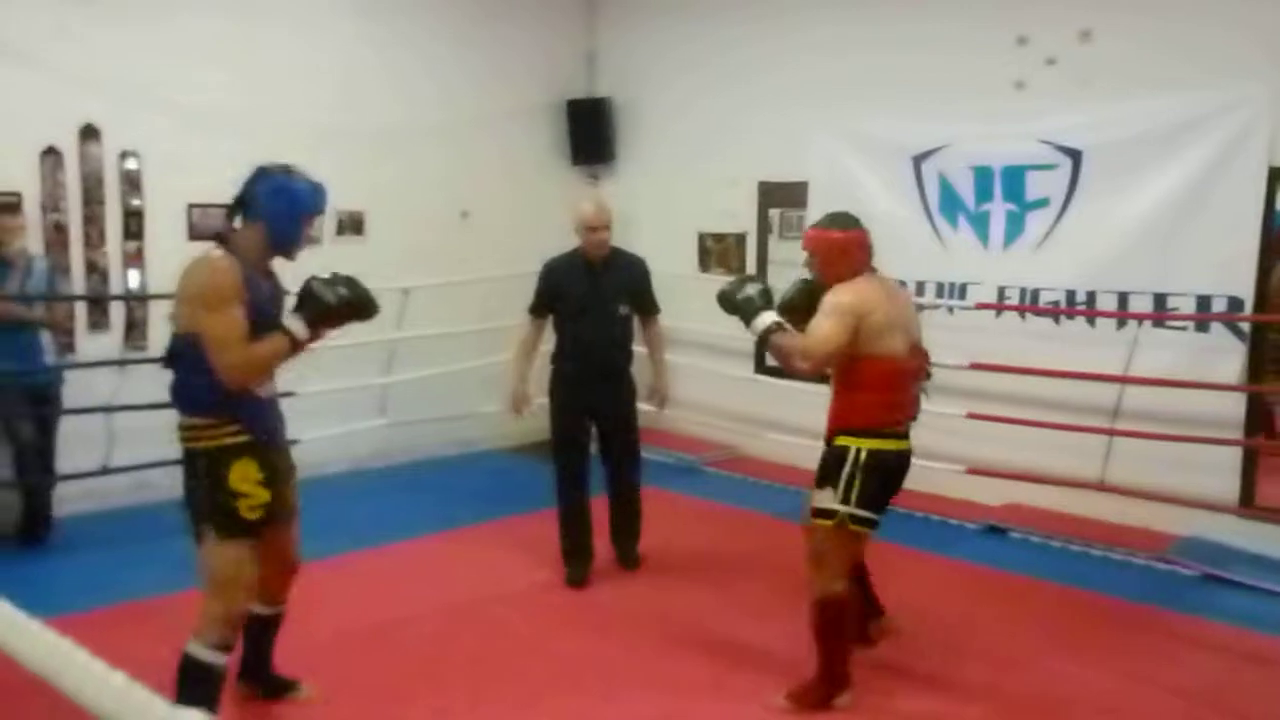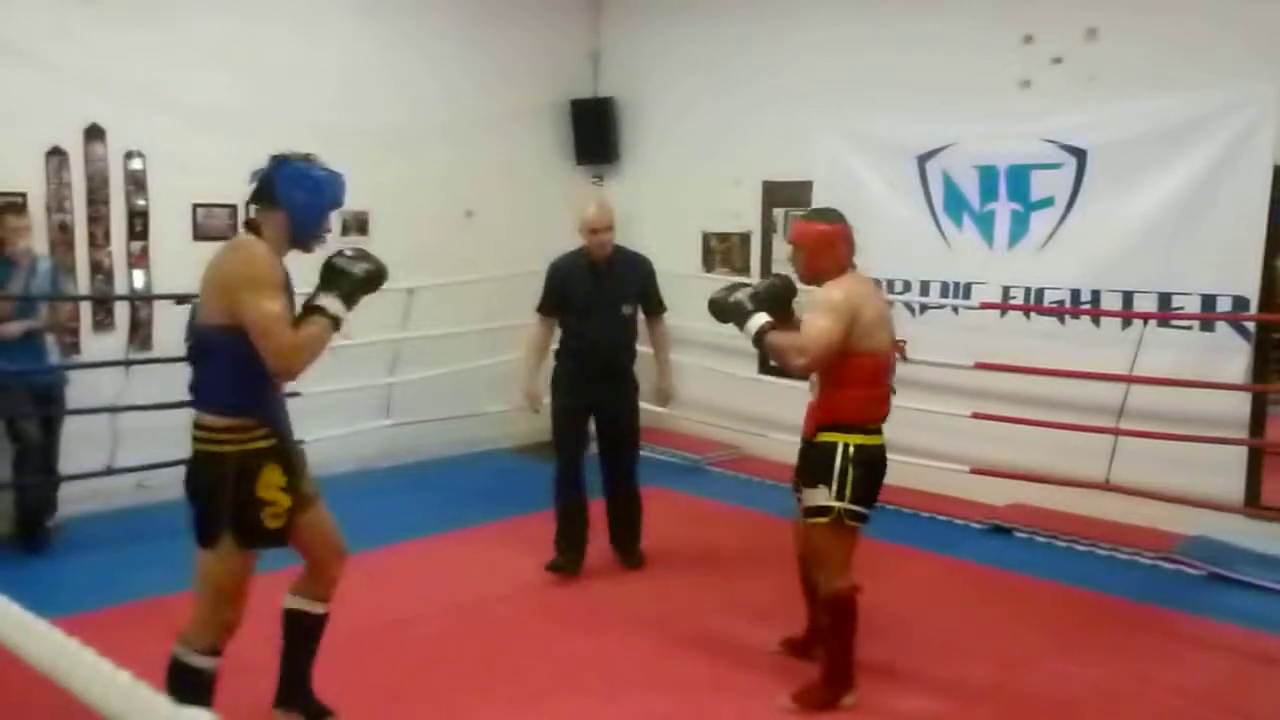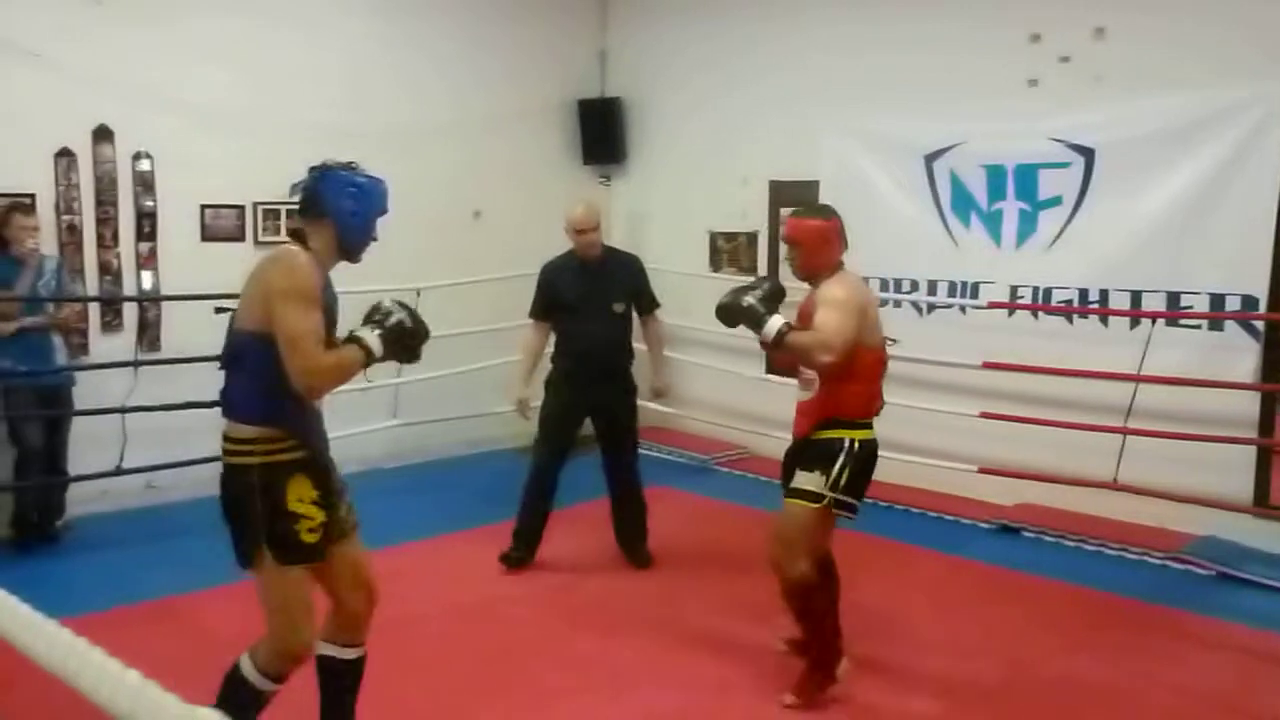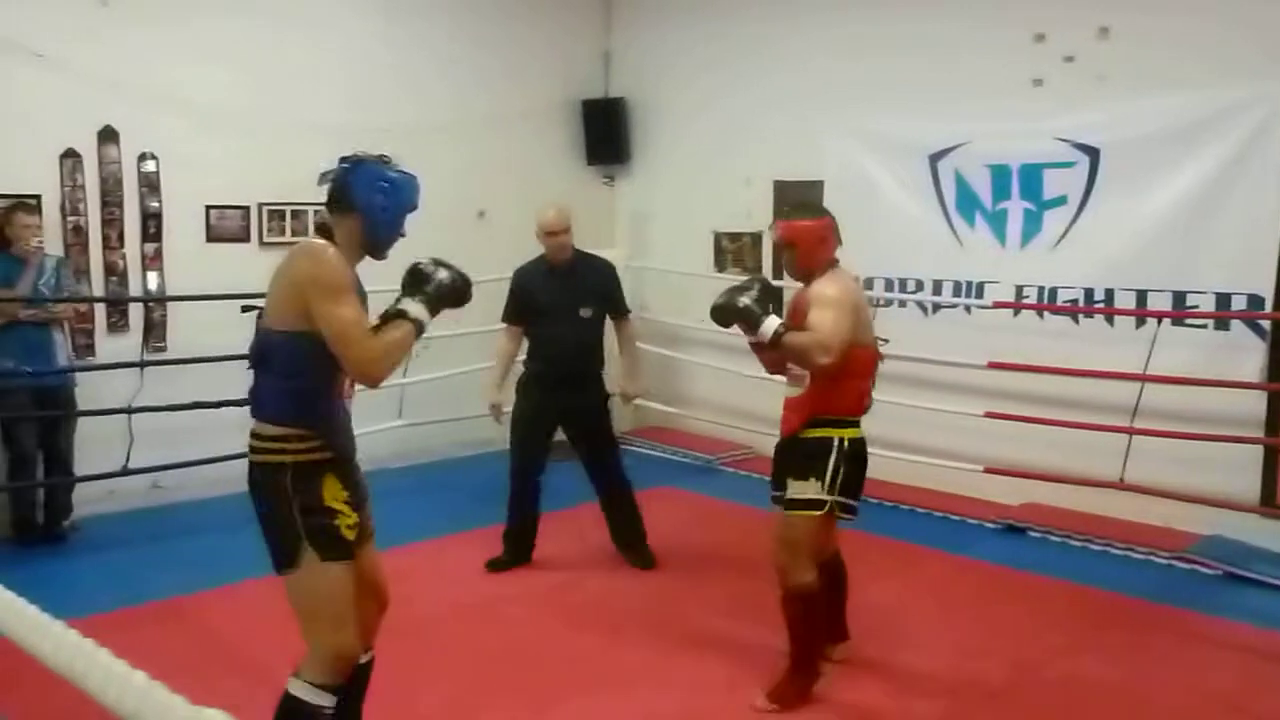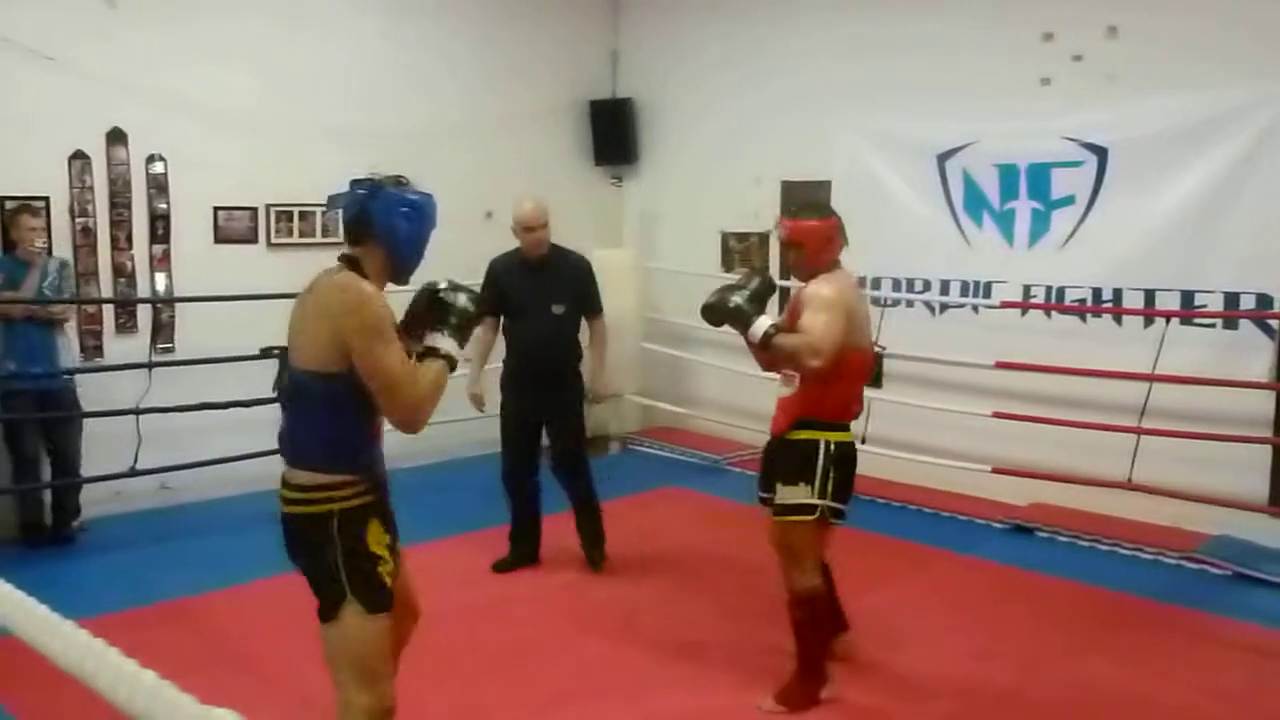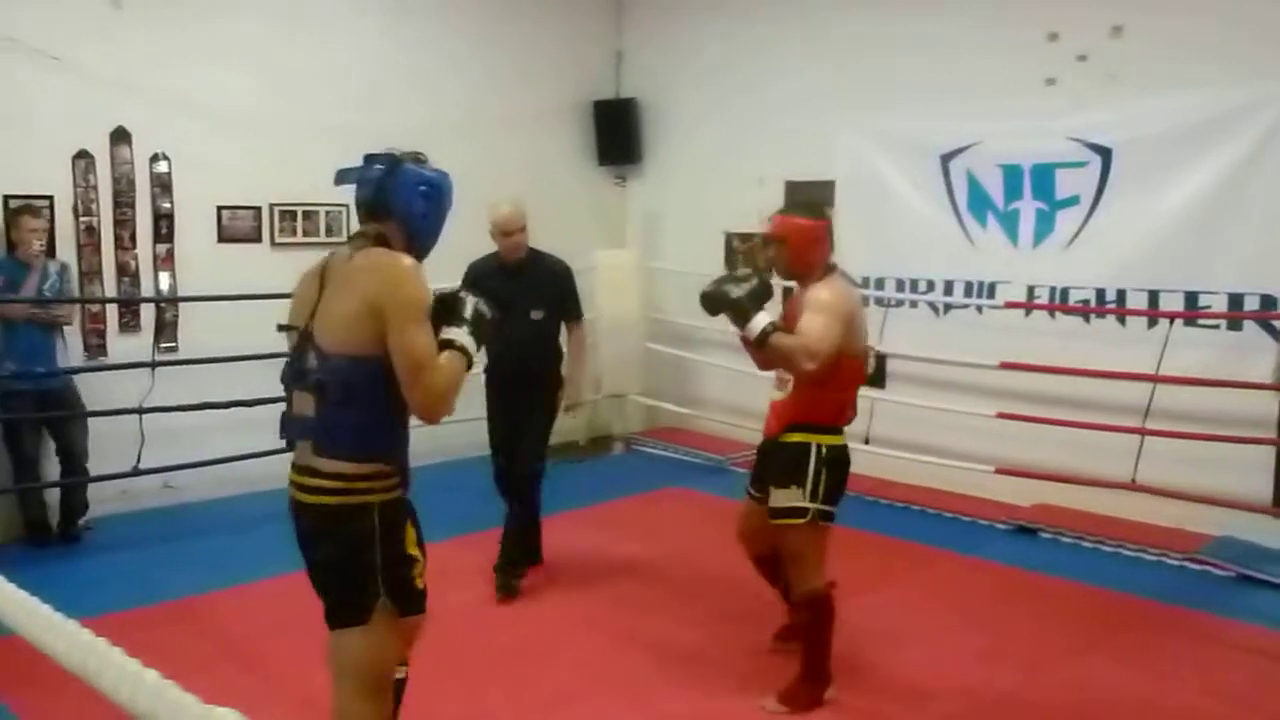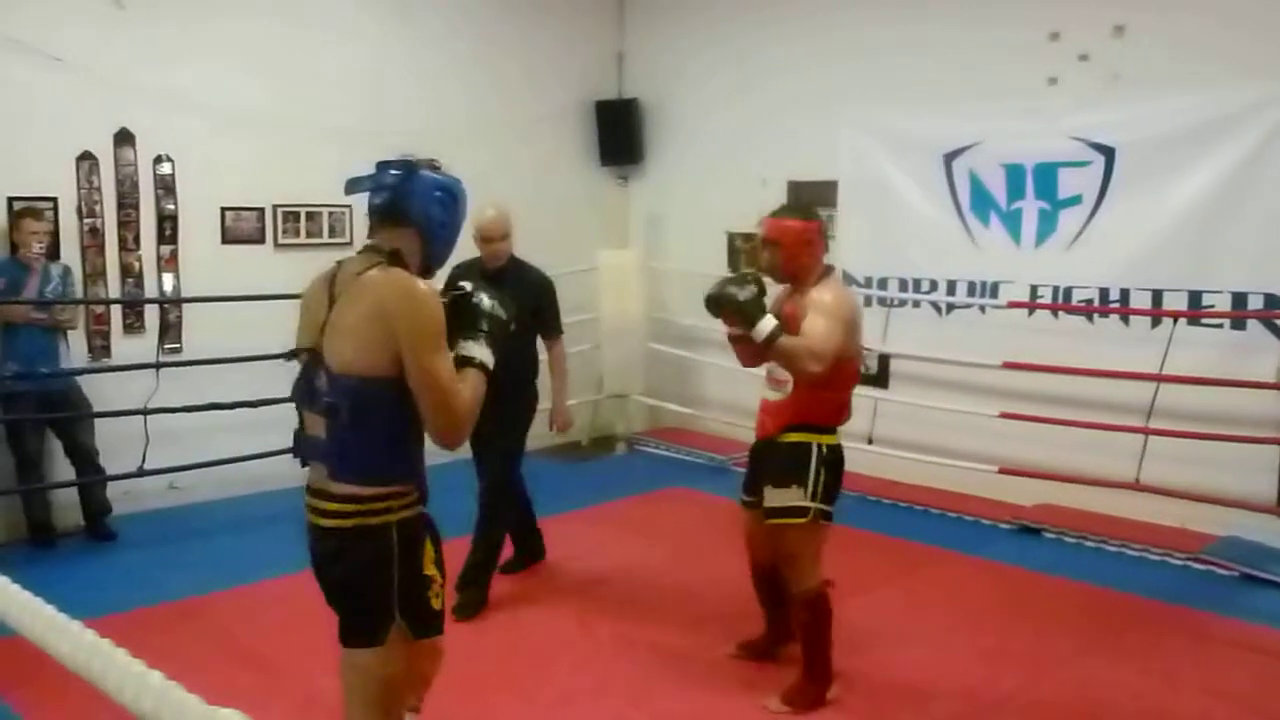
dt=0.2s
person 1, frame 1
left shoulder: (258, 273)
right shoulder: (215, 271)
right elbow: (234, 369)
left wrist: (319, 319)
right wrist: (305, 321)
left hip: (260, 439)
right hip: (218, 451)
left knee: (281, 567)
right knee: (227, 603)
left ankle: (255, 670)
person 1, frame 2
left shoulder: (260, 259)
right shoulder: (248, 257)
right elbow: (285, 359)
left wrist: (322, 302)
right wrist: (337, 299)
left hip: (265, 442)
right hip: (233, 453)
left knee: (327, 554)
right knee: (218, 615)
person 1, frame 3
left shoulder: (308, 274)
right shoulder: (291, 267)
right elbow: (309, 376)
left wrist: (370, 338)
right wrist: (375, 339)
left hip: (303, 457)
right hip: (265, 467)
left knee: (357, 595)
right knee: (289, 641)
person 1, frame 4
left shoulder: (325, 264)
right shoulder: (319, 263)
right elbow: (370, 366)
left wrist: (403, 309)
right wrist: (418, 304)
left hip: (323, 458)
right hip: (293, 468)
left knee: (367, 601)
right knee: (334, 646)
person 1, frame 5
left shoulder: (322, 292)
right shoulder: (360, 299)
right elbow: (409, 411)
left wrist: (414, 329)
right wrist: (447, 335)
left hip: (317, 500)
right hip: (335, 511)
left knee: (396, 619)
person 1, frame 6
left shoulder: (318, 276)
right shoulder: (394, 274)
right elbow: (430, 403)
right wrist: (461, 332)
left hip: (314, 493)
right hip: (361, 503)
left knee: (397, 634)
person 1, frame 7
left shoulder: (323, 289)
right shoulder: (408, 294)
right elbow: (449, 427)
right wrist: (477, 344)
left hip: (329, 511)
right hip: (378, 524)
left knee: (423, 647)
person 2, frame 1
left shoulder: (847, 298)
right shoulder: (893, 296)
left elbow: (805, 359)
left wrist: (760, 315)
right wrist: (803, 316)
left hip: (863, 451)
right hip: (883, 443)
left knee: (828, 566)
right knee: (822, 534)
left ankle: (832, 682)
right ankle: (867, 618)
person 2, frame 2
left shoulder: (837, 295)
right shoulder: (860, 292)
left elbow: (803, 356)
right elbow: (815, 355)
left wrist: (752, 318)
right wrist: (779, 314)
left hip: (846, 447)
right hip: (836, 440)
left knee: (827, 564)
right knee: (810, 546)
left ankle: (836, 682)
right ankle: (821, 635)
person 2, frame 3
left shoulder: (840, 292)
right shoulder: (823, 294)
left elbow: (824, 353)
right elbow: (795, 362)
left wrist: (765, 321)
right wrist: (764, 321)
left hip: (840, 444)
right hip: (816, 438)
left knee: (786, 550)
right knee: (809, 545)
left ankle: (822, 662)
right ankle: (824, 637)
person 2, frame 4
left shoulder: (833, 290)
right shoulder: (815, 292)
left elbow: (822, 354)
right elbow: (779, 362)
left wrist: (762, 322)
right wrist: (756, 321)
left hip: (829, 442)
right hip: (807, 436)
left knee: (792, 560)
right knee: (817, 546)
left ankle: (802, 675)
right ankle: (831, 634)
person 2, frame 5
left shoulder: (829, 292)
right shoulder: (818, 291)
left elbow: (812, 357)
right elbow: (776, 360)
left wrist: (752, 321)
right wrist: (752, 317)
left hip: (818, 445)
right hip: (796, 437)
left knee: (798, 562)
right knee: (794, 549)
left ankle: (810, 680)
right ankle: (832, 625)
person 2, frame 6
left shoulder: (829, 298)
right shoulder: (808, 295)
left elbow: (807, 360)
right elbow: (768, 359)
left wrist: (753, 316)
right wrist: (746, 316)
left hip: (811, 448)
right hip: (785, 440)
left knee: (803, 564)
right knee: (753, 535)
left ankle: (814, 679)
right ankle: (806, 617)
person 2, frame 7
left shoulder: (828, 299)
right shoulder: (789, 295)
left elbow: (812, 362)
right elbow: (751, 357)
left wrist: (758, 319)
right wrist: (737, 317)
left hip: (806, 448)
right hip: (773, 441)
left knee: (799, 567)
right knee: (759, 549)
left ankle: (816, 678)
right ankle: (776, 635)
person 3, frame 1
left shoulder: (633, 268)
right shoulder: (557, 271)
left elbow: (649, 323)
right elbow: (535, 325)
left wrist: (659, 375)
right wrist: (518, 379)
left hip: (616, 383)
right hip: (570, 384)
left knee: (625, 466)
right knee: (571, 472)
left ankle: (625, 543)
right ankle: (577, 556)
person 3, frame 2
left shoulder: (637, 267)
right shoulder: (562, 269)
left elbow: (656, 322)
right elbow: (544, 324)
left wrist: (664, 374)
right wrist: (530, 377)
left hip: (618, 381)
right hip: (572, 380)
left knee: (621, 465)
right knee: (568, 465)
left ankle: (626, 542)
right ankle: (569, 551)
person 3, frame 3
left shoulder: (628, 267)
right shoulder: (554, 272)
left elbow: (650, 320)
right elbow: (539, 329)
left wrist: (658, 371)
right wrist: (523, 381)
left hip: (614, 383)
right hip: (566, 381)
left knee: (622, 465)
right knee: (545, 462)
left ankle: (634, 542)
right ankle: (524, 545)
person 3, frame 4
left shoulder: (600, 271)
right shoulder: (526, 277)
left elbow: (623, 324)
right elbow: (512, 334)
left wrist: (629, 376)
right wrist: (497, 386)
left hip: (585, 387)
right hip: (537, 387)
left knee: (605, 465)
right knee: (523, 468)
left ankle: (633, 543)
right ankle: (517, 547)
person 3, frame 5
left shoulder: (575, 266)
right shoulder: (501, 269)
left elbow: (596, 321)
right elbow: (486, 325)
left wrist: (598, 373)
right wrist: (475, 376)
left hip: (563, 383)
right hip: (518, 382)
left knee: (570, 463)
right knee: (517, 468)
left ankle: (593, 538)
right ankle: (523, 547)
person 3, frame 6
left shoulder: (554, 271)
right shoulder: (479, 273)
left elbow: (575, 327)
left wrist: (574, 381)
left hip: (540, 386)
right hip: (500, 386)
left knee: (526, 470)
right knee: (508, 473)
left ankle: (511, 563)
right ankle: (527, 548)
person 3, frame 7
left shoulder: (534, 282)
right shoulder: (460, 277)
left elbow: (554, 343)
left wrist: (560, 402)
left hip: (516, 397)
left knee: (496, 487)
right knee: (503, 479)
left ankle: (474, 586)
right ankle: (530, 546)
person 4, frame 1
left shoulder: (43, 266)
left elbow: (60, 318)
left hip: (43, 372)
left knee: (44, 450)
left ankle: (36, 519)
right ankle: (36, 518)
person 4, frame 2
left shoulder: (47, 266)
left elbow: (61, 316)
left hip: (47, 372)
left knee: (48, 451)
right knee: (29, 444)
left ankle: (41, 520)
person 4, frame 3
left shoulder: (55, 266)
left elbow: (70, 317)
left hip: (55, 374)
left knee: (56, 453)
right knee: (30, 448)
left ankle: (49, 520)
person 4, frame 4
left shoulder: (57, 265)
left elbow: (65, 311)
right wrist: (30, 266)
left hip: (56, 375)
left knee: (60, 453)
left ankle: (56, 520)
person 4, frame 5
left shoulder: (59, 266)
left elbow: (65, 312)
left wrist: (28, 310)
right wrist: (34, 267)
left hip: (57, 376)
left knee: (67, 454)
left ankle: (64, 522)
right ankle: (33, 526)
person 4, frame 6
left shoulder: (58, 269)
left elbow: (67, 316)
left wrist: (28, 312)
right wrist: (33, 269)
left hip: (55, 375)
left knee: (76, 449)
left ankle: (71, 520)
right ankle: (37, 525)
person 4, frame 7
left shoulder: (61, 271)
left elbow: (71, 319)
left wrist: (31, 315)
right wrist: (34, 273)
left hip: (58, 377)
left knee: (85, 448)
right knee: (29, 458)
left ankle: (97, 518)
right ankle: (40, 527)
